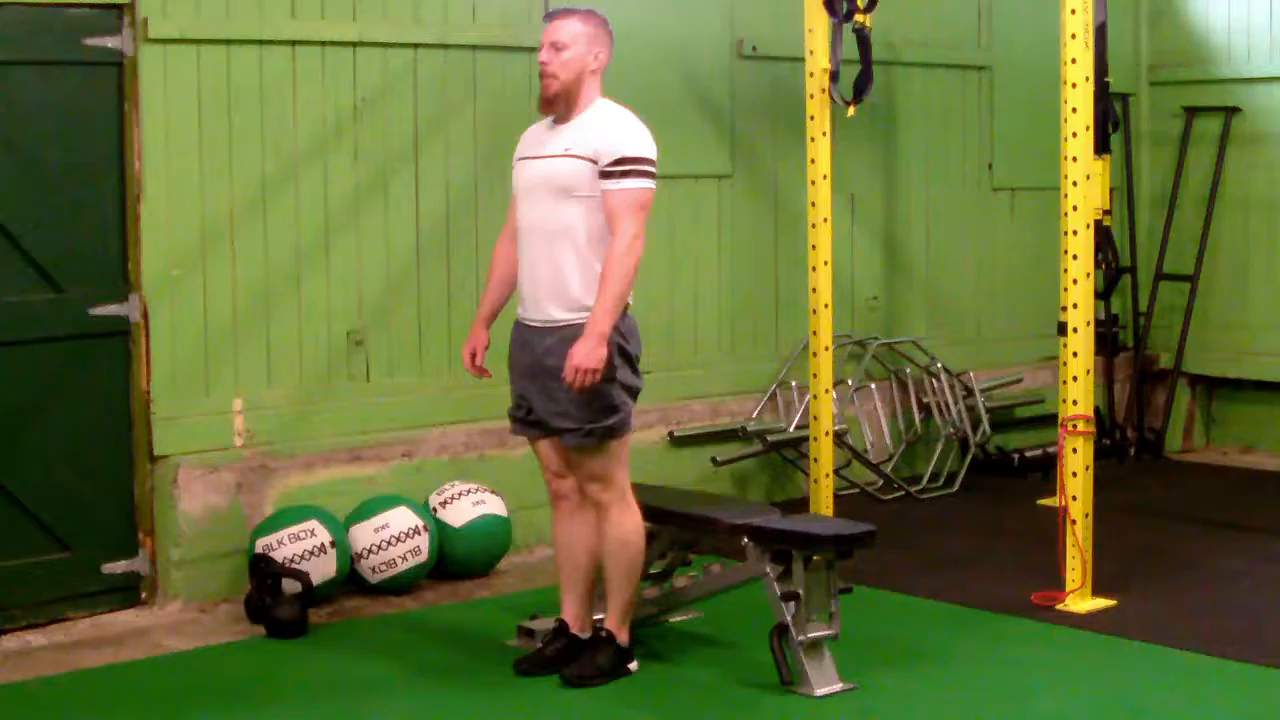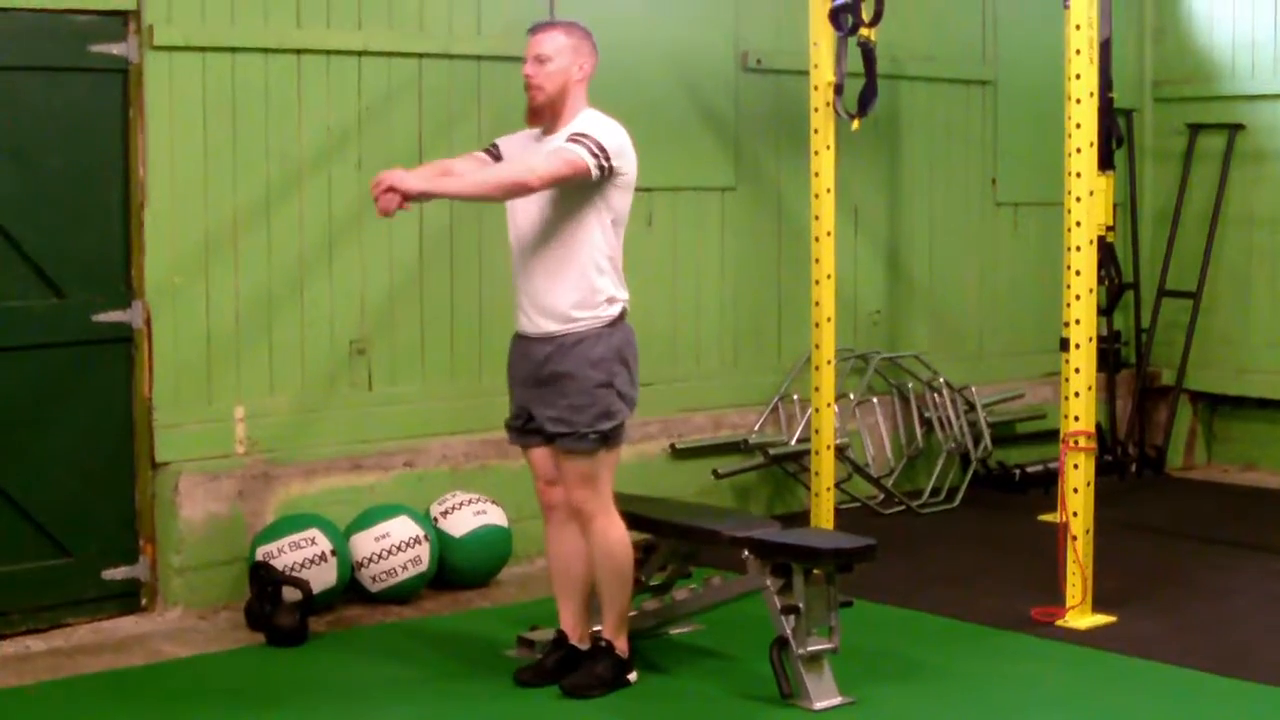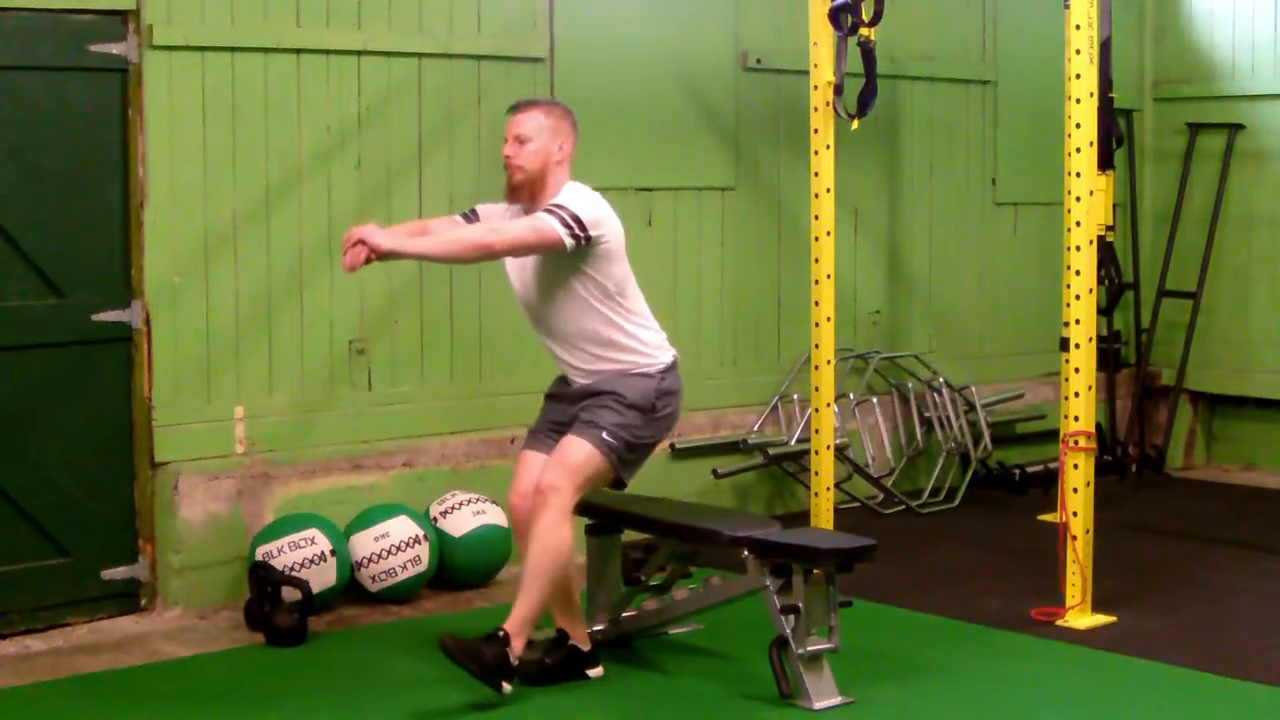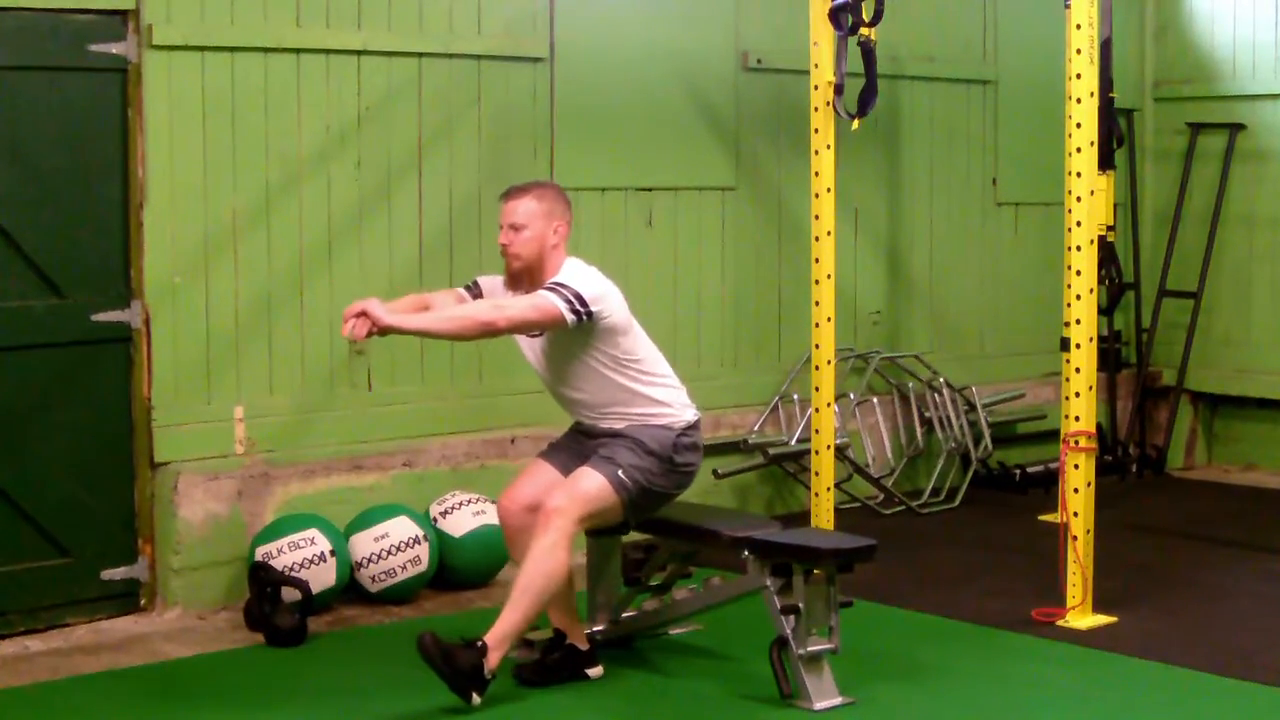
dt=1s
person 1, frame 1
left shoulder: (619, 132)
right shoulder: (531, 139)
left elbow: (626, 241)
left wrist: (596, 333)
right wrist: (482, 321)
left hip: (586, 338)
right hip: (533, 335)
left knee: (606, 491)
right knee: (563, 489)
left ankle: (617, 640)
right ankle: (574, 628)
person 1, frame 2
left shoulder: (602, 136)
right shoulder: (522, 142)
left elbow: (526, 181)
right elbow: (459, 168)
left wrist: (419, 186)
right wrist: (409, 181)
left hip: (589, 345)
right hip: (533, 343)
left knee: (590, 503)
right knee: (554, 500)
left ankle: (616, 652)
right ankle: (574, 641)
person 1, frame 3
left shoulder: (581, 209)
right shoulder: (508, 213)
left elbow: (492, 245)
right elbow: (437, 228)
left wrist: (391, 246)
right wrist: (380, 239)
left hip: (640, 384)
right hip: (580, 383)
left knee: (554, 490)
right knee: (524, 504)
left ankle: (508, 646)
right ankle: (575, 644)
person 1, frame 4
left shoulder: (580, 287)
right shoulder: (509, 287)
left elbow: (495, 321)
right elbow: (440, 300)
left wrist: (395, 322)
right wrist: (382, 312)
left hip: (662, 437)
right hip: (600, 430)
left knee: (560, 510)
right knee: (517, 507)
left ankle: (484, 659)
right ankle: (573, 645)
